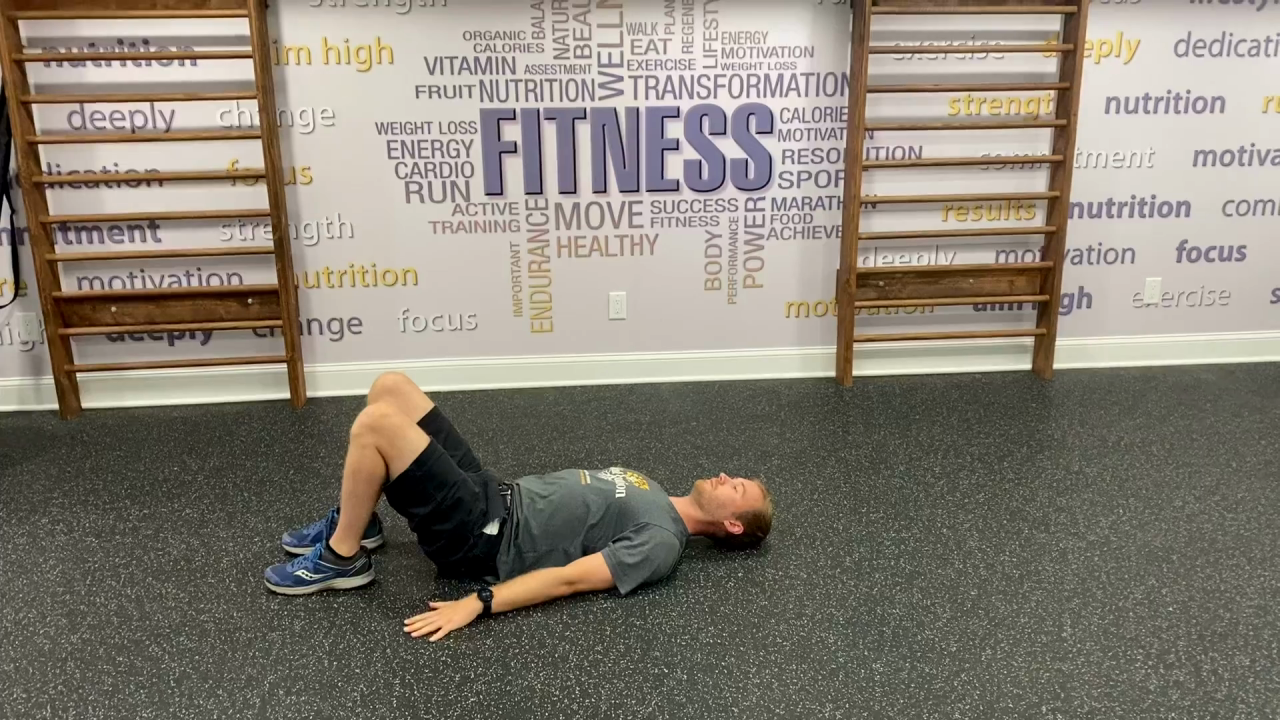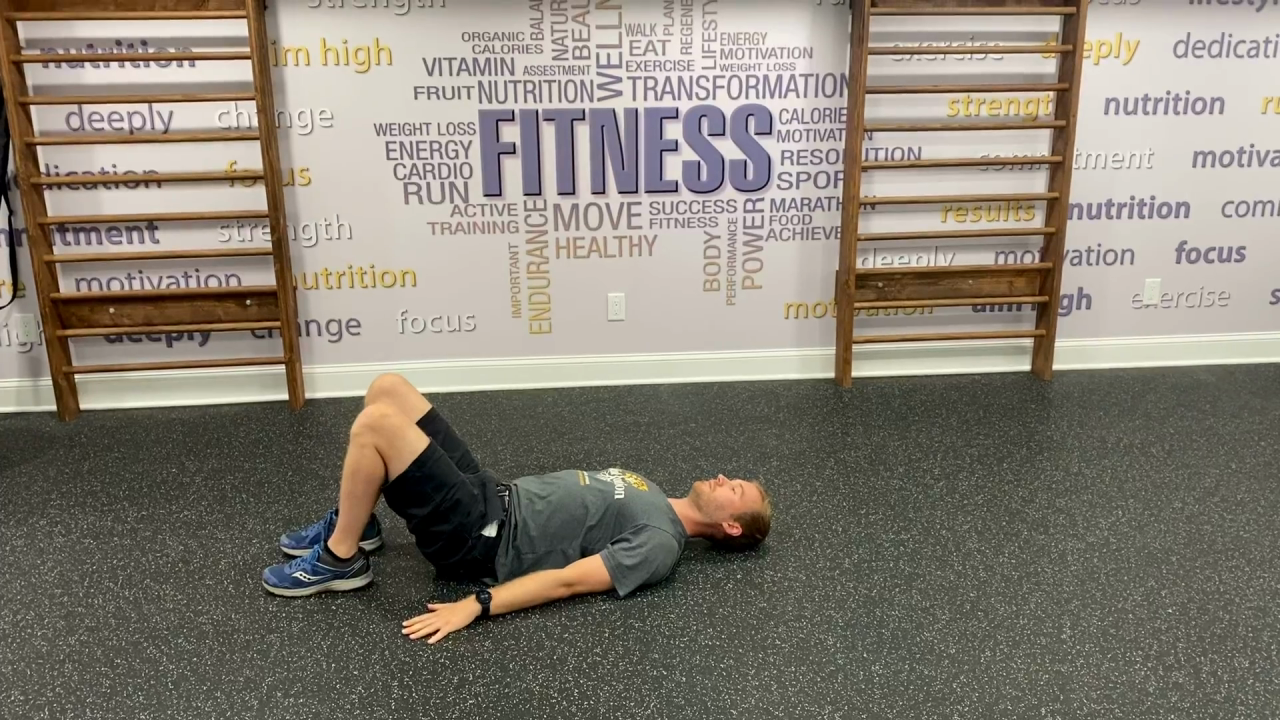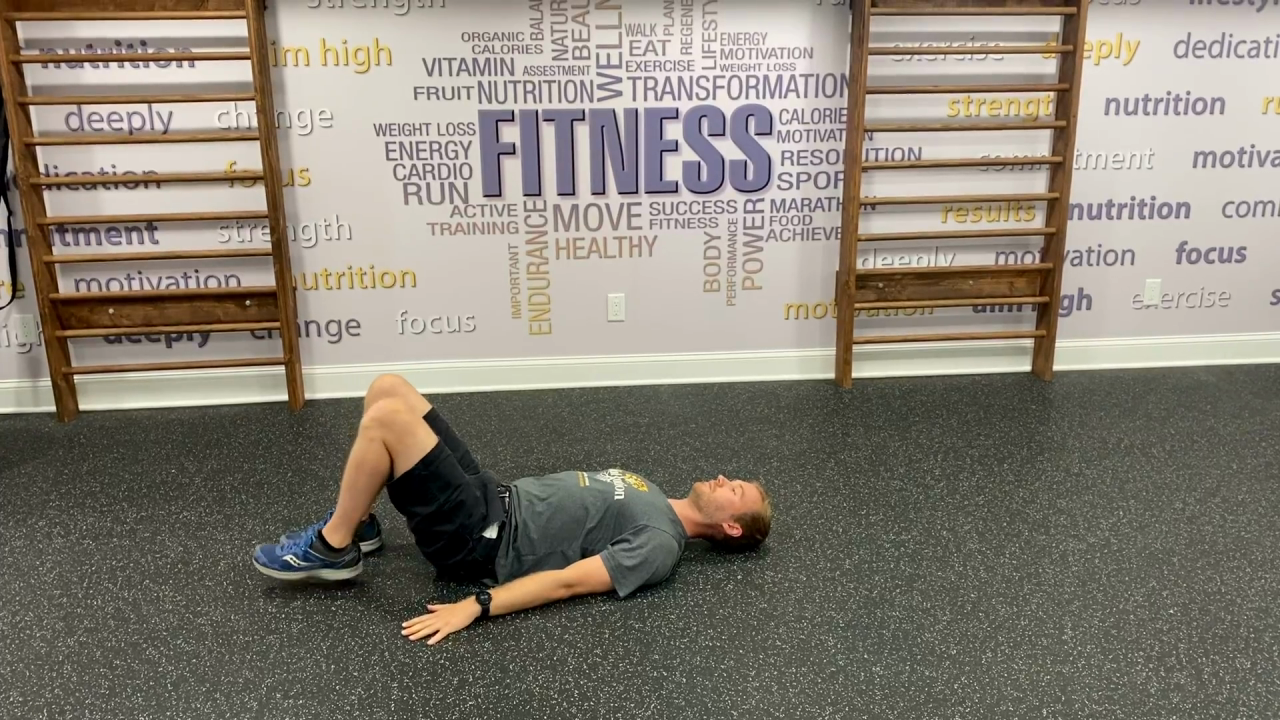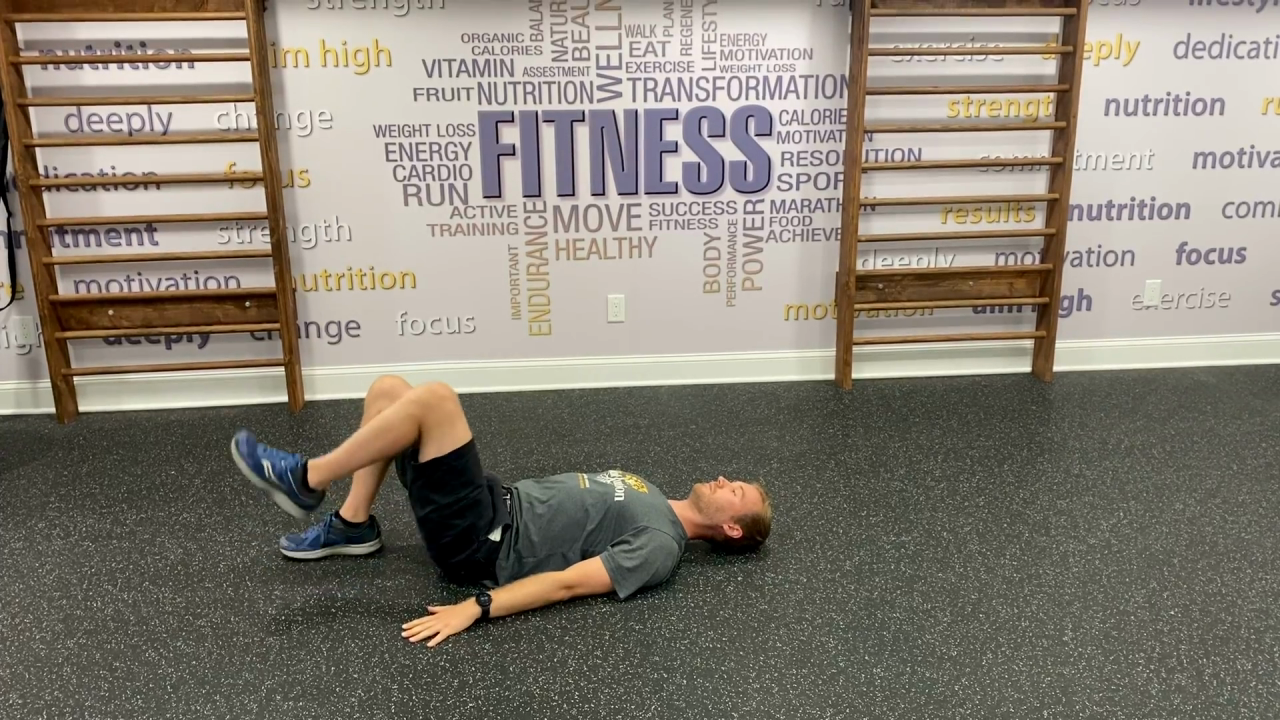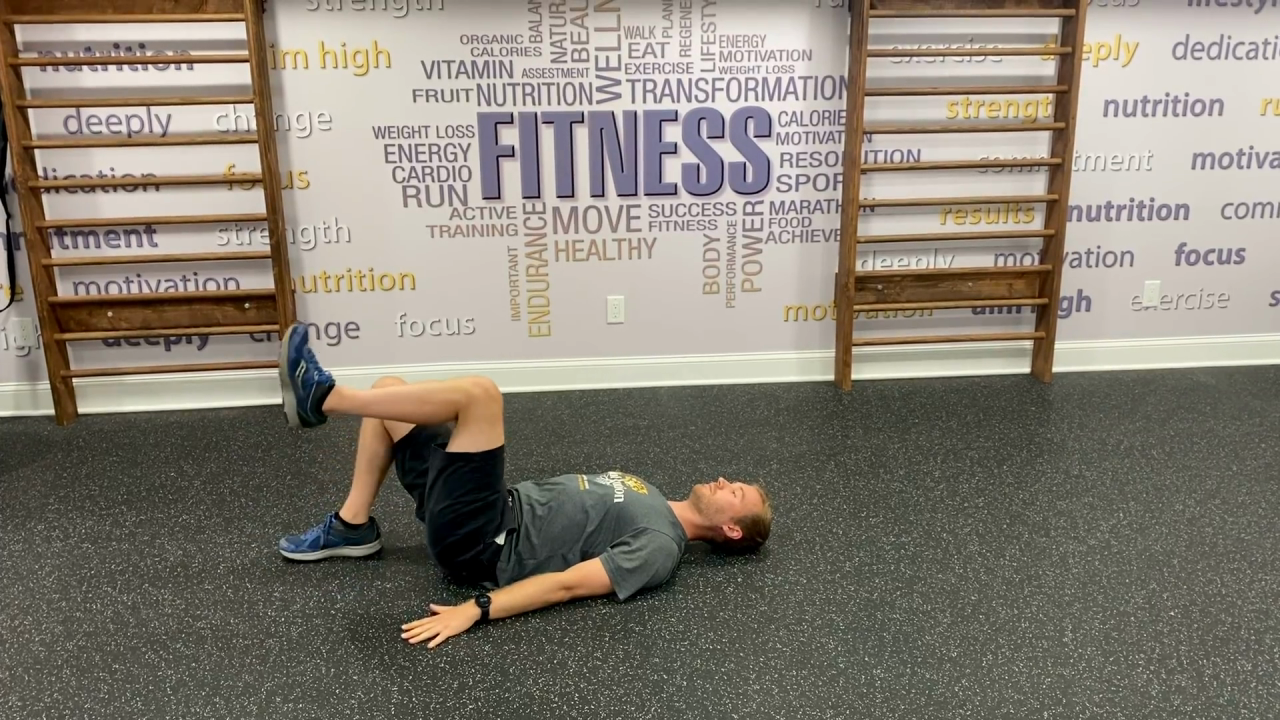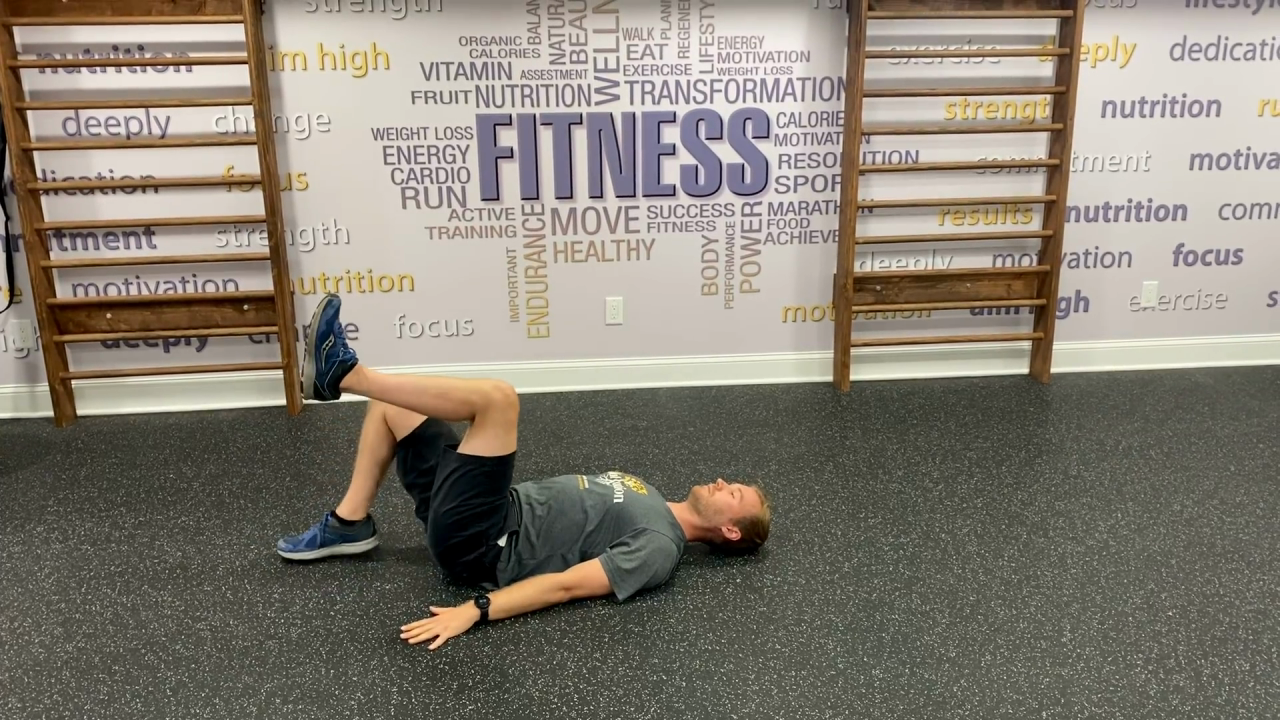
dt=0.4s
person 1, frame 1
left shoulder: (659, 542)
right shoulder: (649, 493)
left elbow: (569, 579)
left wrist: (477, 603)
left hip: (479, 538)
right hip: (495, 497)
left knee: (376, 424)
right knee: (390, 387)
left ankle: (342, 557)
right ankle: (354, 521)
person 1, frame 2
left shoulder: (659, 542)
right shoulder: (647, 494)
left elbow: (567, 581)
left wrist: (476, 605)
left hip: (477, 541)
right hip: (492, 497)
left knee: (375, 426)
right knee: (387, 389)
left ankle: (339, 559)
right ankle: (354, 523)
person 1, frame 3
left shoulder: (658, 544)
right shoulder: (648, 496)
left elbow: (569, 581)
left wrist: (475, 605)
left hip: (478, 541)
right hip: (493, 499)
left knee: (386, 419)
right knee: (388, 389)
left ankle: (331, 548)
right ankle: (354, 523)
person 1, frame 4
left shoulder: (658, 545)
right shoulder: (647, 498)
left elbow: (568, 582)
left wrist: (474, 607)
left hip: (478, 543)
right hip: (498, 502)
left knee: (435, 398)
right knee: (387, 389)
left ankle: (307, 480)
right ankle: (351, 524)
person 1, frame 5
left shoulder: (659, 546)
right shoulder: (647, 499)
left elbow: (568, 584)
left wrist: (475, 609)
left hip: (478, 545)
right hip: (504, 508)
left knee: (480, 393)
right knee: (389, 389)
left ankle: (322, 398)
right ankle: (352, 527)
person 1, frame 6
left shoulder: (658, 546)
right shoulder: (644, 498)
left elbow: (567, 585)
left wrist: (473, 611)
left hip: (478, 547)
right hip: (503, 509)
left knee: (498, 397)
right knee: (388, 400)
left ankle: (343, 375)
right ankle: (349, 524)
